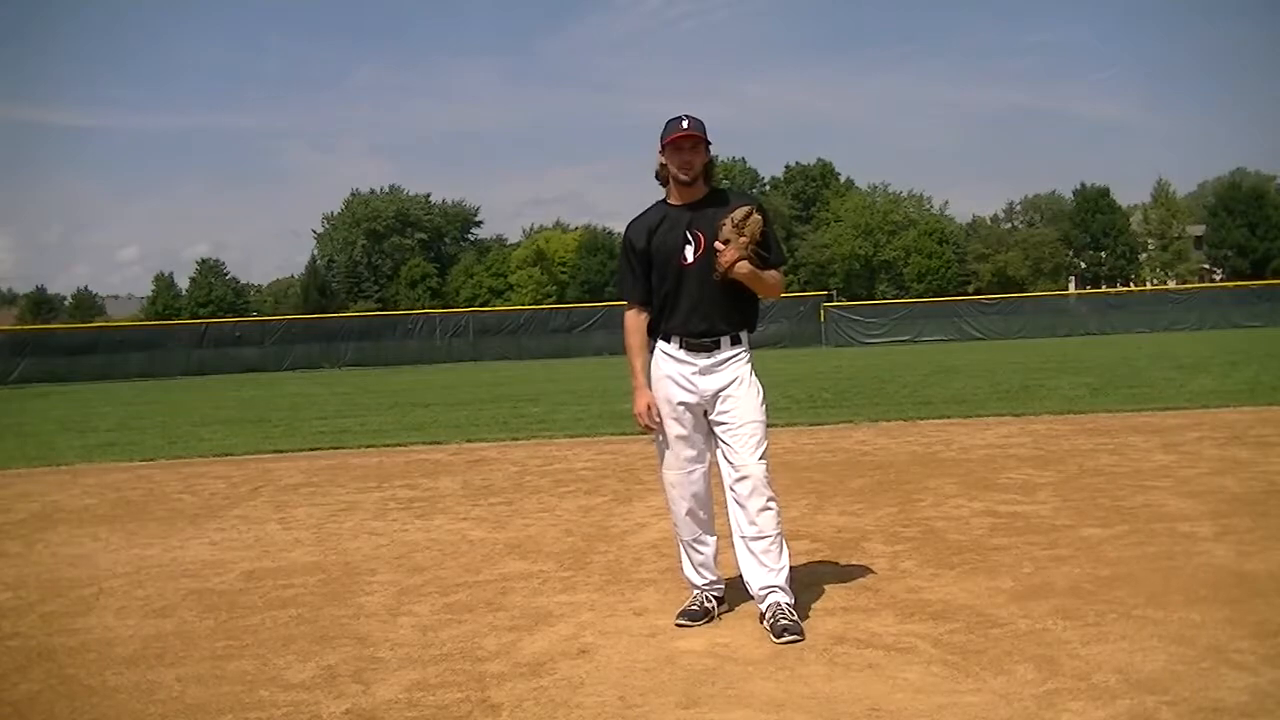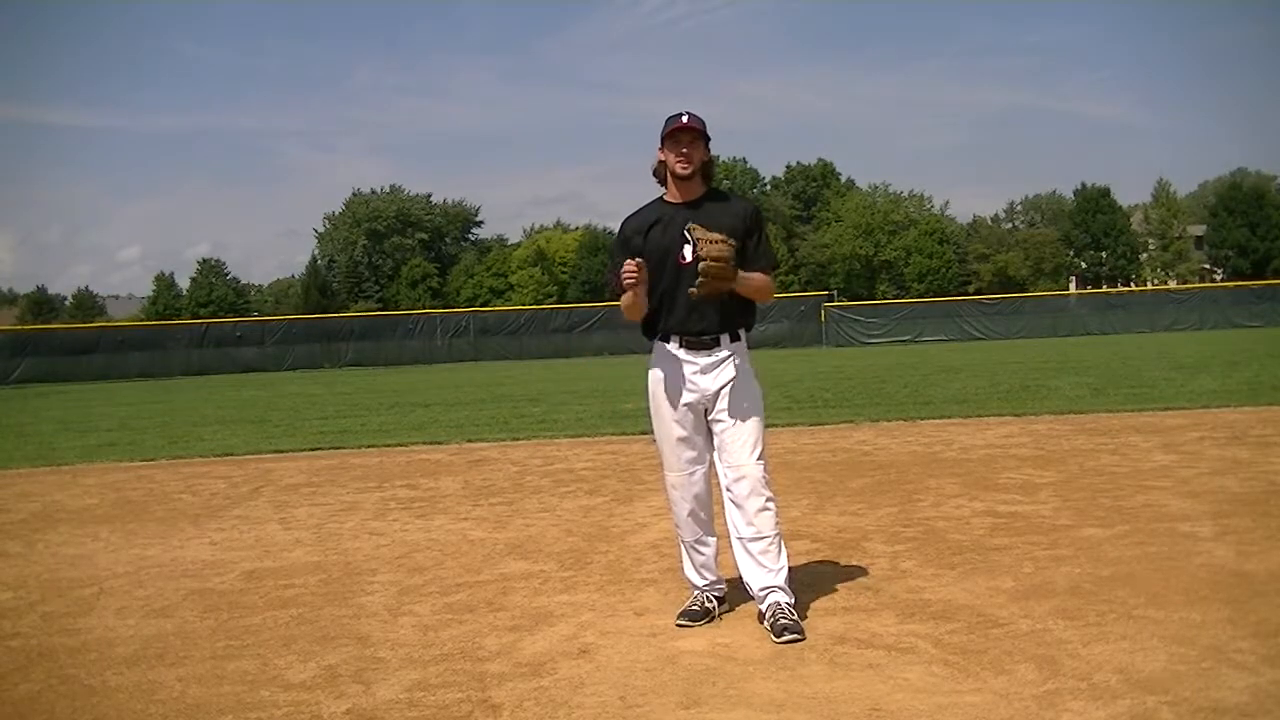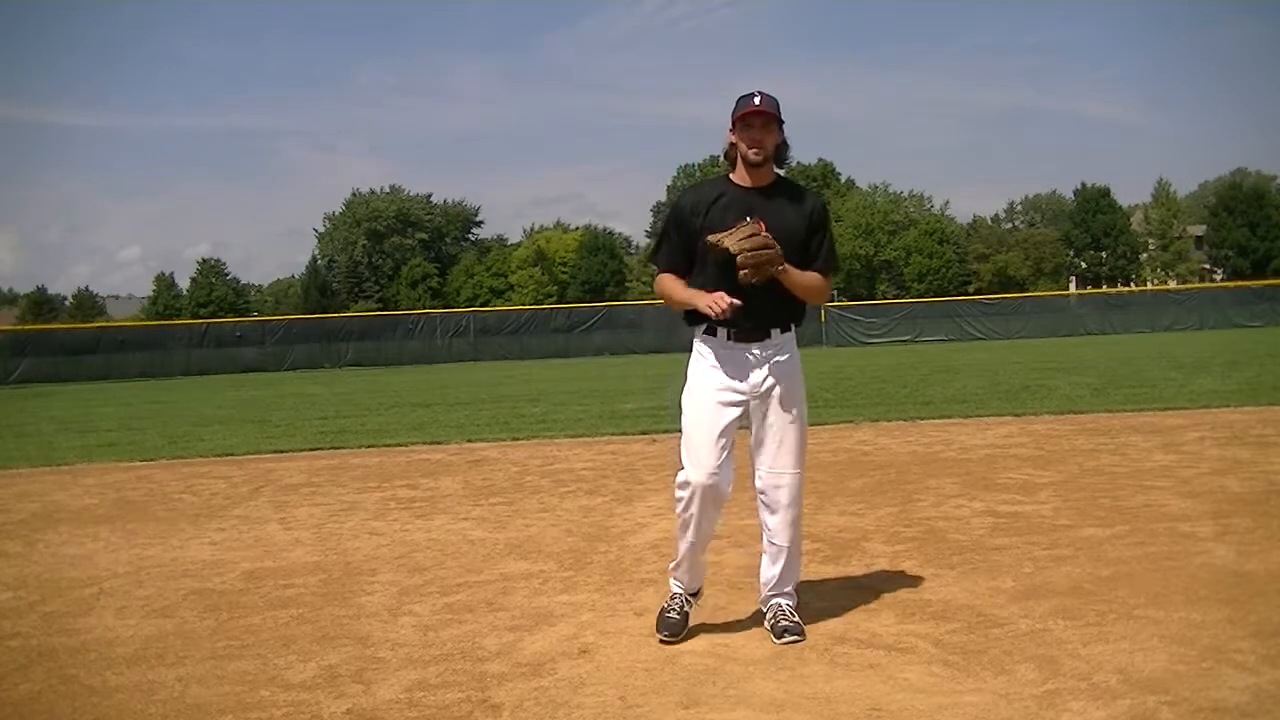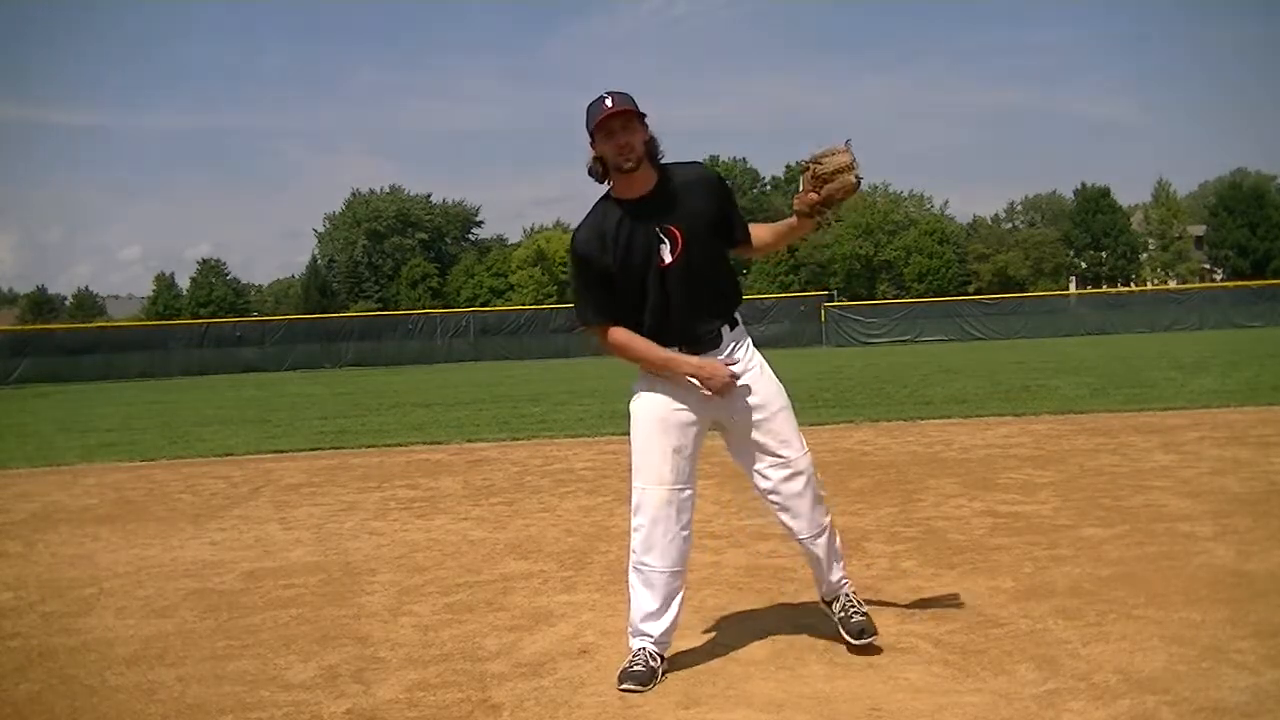
dt=1s
person 1, frame 1
left shoulder: (742, 208)
right shoulder: (643, 228)
left elbow: (776, 285)
right elbow: (636, 311)
left wrist: (744, 269)
right wrist: (640, 385)
left hip: (731, 361)
right hip: (672, 365)
left knee: (750, 477)
right knee: (683, 483)
left ankle: (774, 596)
right ankle: (705, 588)
person 1, frame 2
left shoulder: (740, 211)
right shoulder: (640, 225)
left elbow: (767, 289)
right elbow: (633, 312)
left wrist: (729, 277)
right wrist: (633, 290)
left hip: (731, 358)
right hip: (671, 362)
left knee: (747, 477)
right knee: (685, 484)
left ankle: (774, 596)
right ankle: (707, 589)
person 1, frame 3
left shoulder: (806, 205)
right shoulder: (696, 202)
left elbow: (821, 290)
right elbow: (663, 279)
left wrist: (779, 268)
right wrist: (700, 298)
left hip: (780, 355)
right hip: (715, 355)
left knee: (782, 483)
right knee: (701, 476)
left ankle: (779, 598)
right ankle: (683, 589)
person 1, frame 4
left shoulder: (699, 184)
right shoulder: (592, 236)
left elbow: (744, 243)
right elbow: (608, 333)
left wrist: (802, 220)
right wrist: (690, 368)
left hip: (733, 352)
right hip: (662, 377)
left knee: (793, 475)
right knee: (657, 511)
left ankle: (835, 588)
right ankle: (646, 645)
